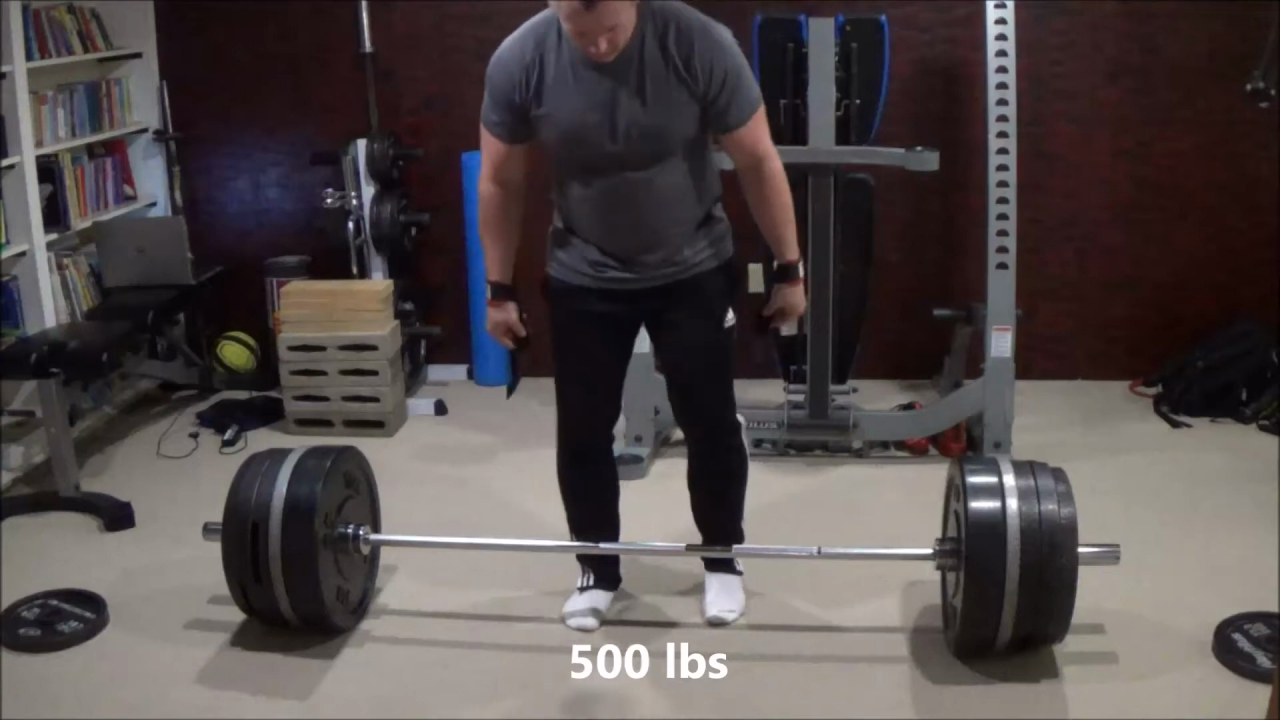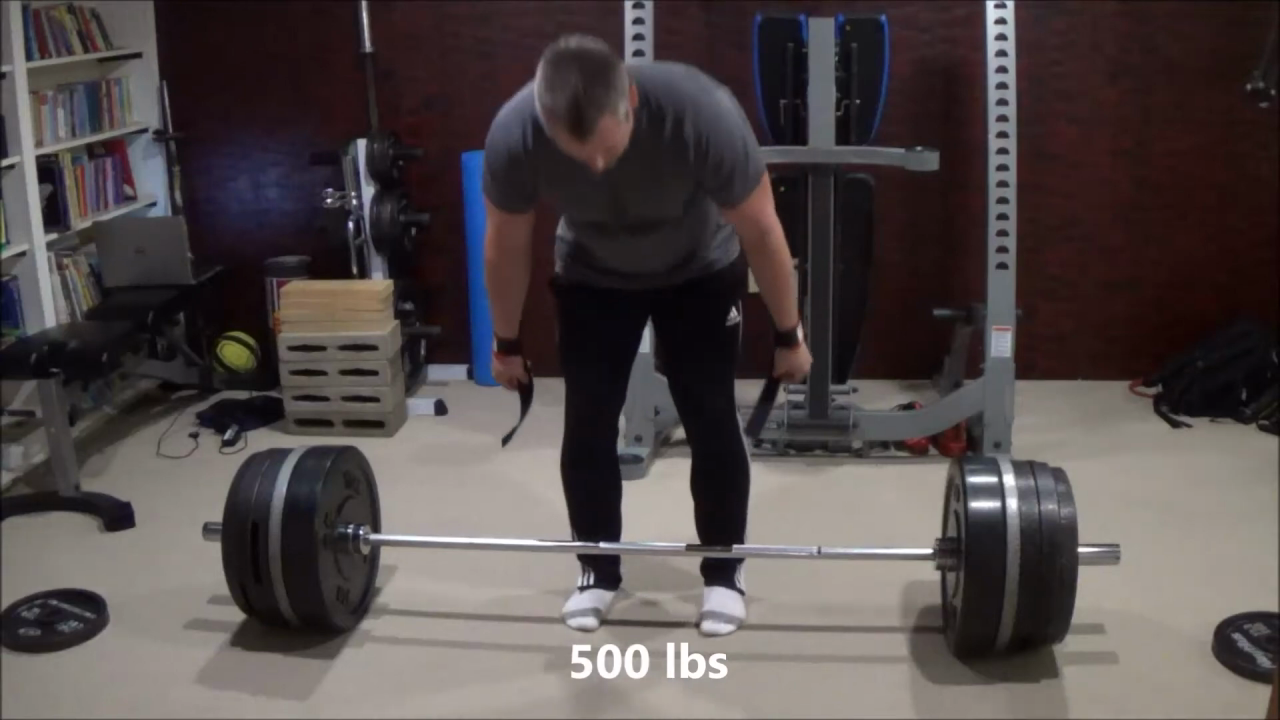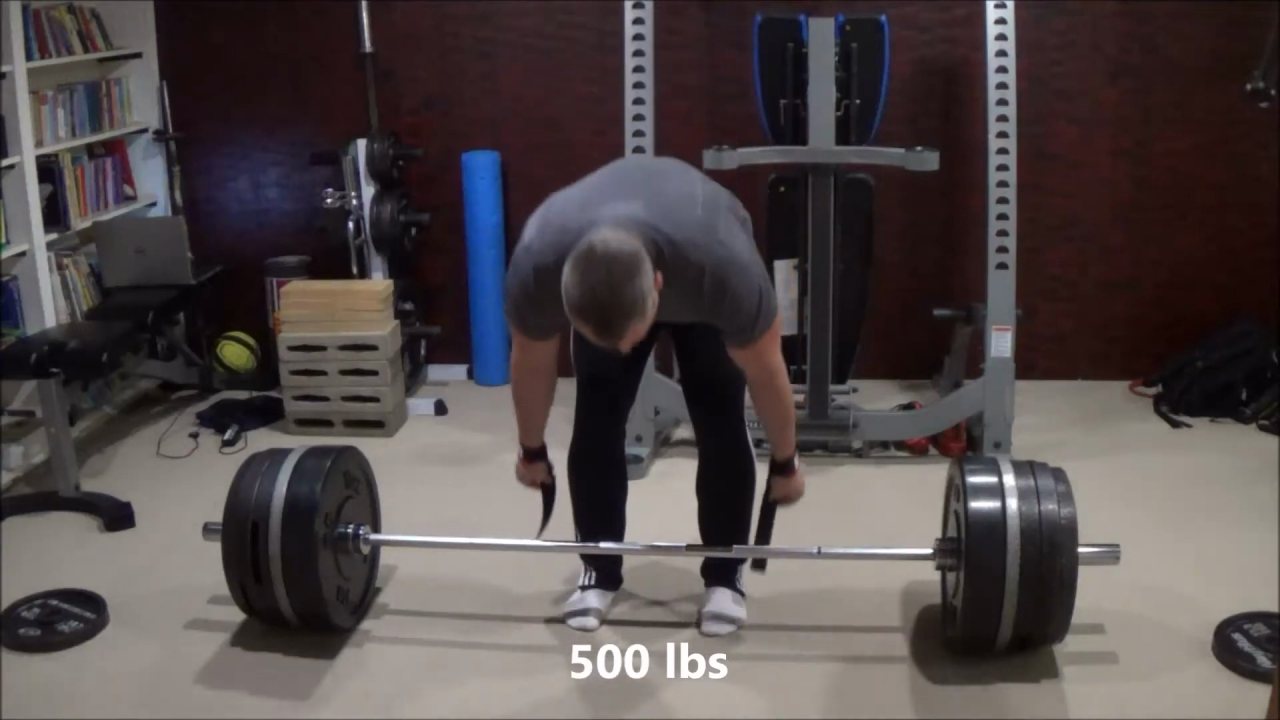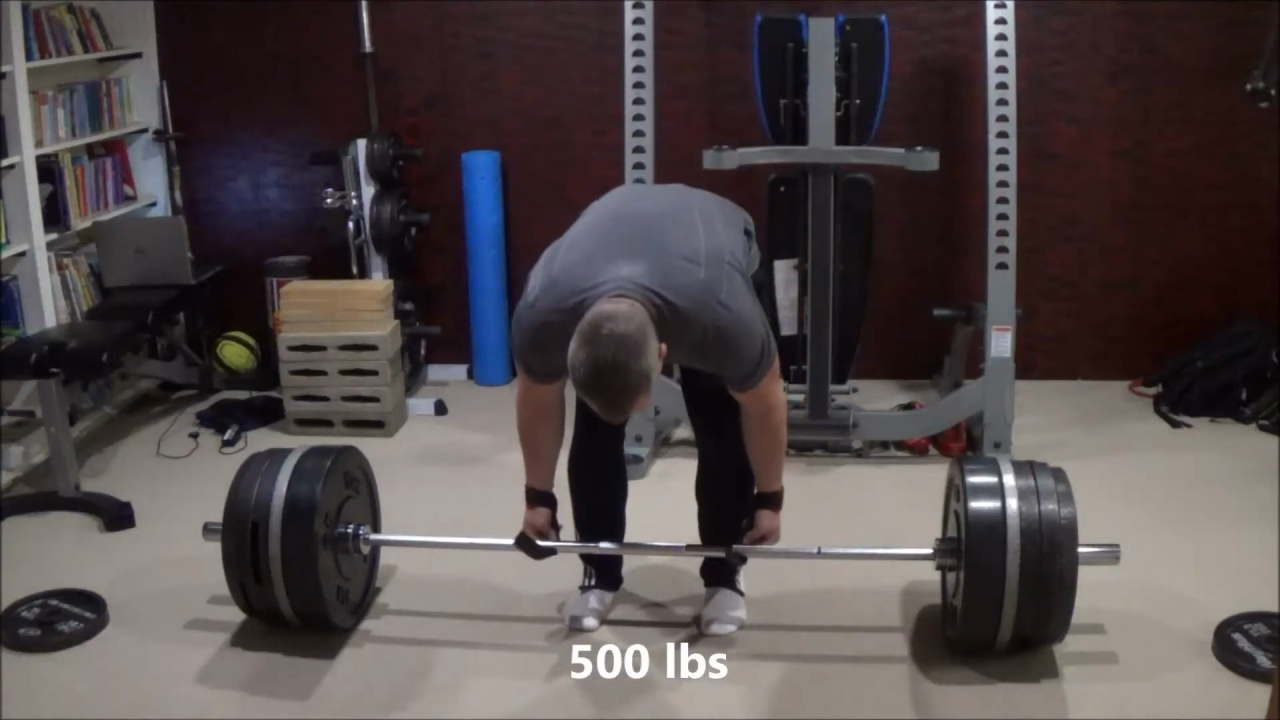
dt=0.3s
person 1, frame 1
right shoulder: (518, 61)
left elbow: (758, 162)
right elbow: (500, 182)
left wrist: (788, 270)
right wrist: (500, 289)
left hip: (694, 271)
right hip: (581, 277)
left knee: (710, 421)
right knee: (582, 431)
left ankle: (723, 560)
right ankle: (597, 569)
person 1, frame 2
left shoulder: (701, 112)
right shoulder: (515, 134)
left elbow: (761, 233)
right elbow: (506, 246)
left wrist: (789, 333)
right wrist: (507, 342)
left hip: (700, 272)
right hip: (591, 278)
left knee: (712, 422)
right knee: (587, 425)
left ankle: (724, 571)
right ankle: (597, 569)
person 1, frame 3
left shoulder: (721, 265)
right shoulder: (537, 265)
left elbow: (765, 372)
right elbow: (531, 362)
left wrist: (784, 462)
right wrist: (532, 449)
left hip: (705, 255)
right hip: (597, 277)
left knee: (720, 426)
right knee: (596, 425)
left ankle: (725, 573)
right ankle: (599, 571)
person 1, frame 4
left shoulder: (724, 318)
right shoulder: (542, 316)
left elbow: (765, 407)
right elbow: (538, 406)
left wrist: (769, 499)
right wrist: (537, 496)
left knee: (722, 431)
right knee: (593, 432)
left ankle: (724, 575)
right ankle: (599, 573)
